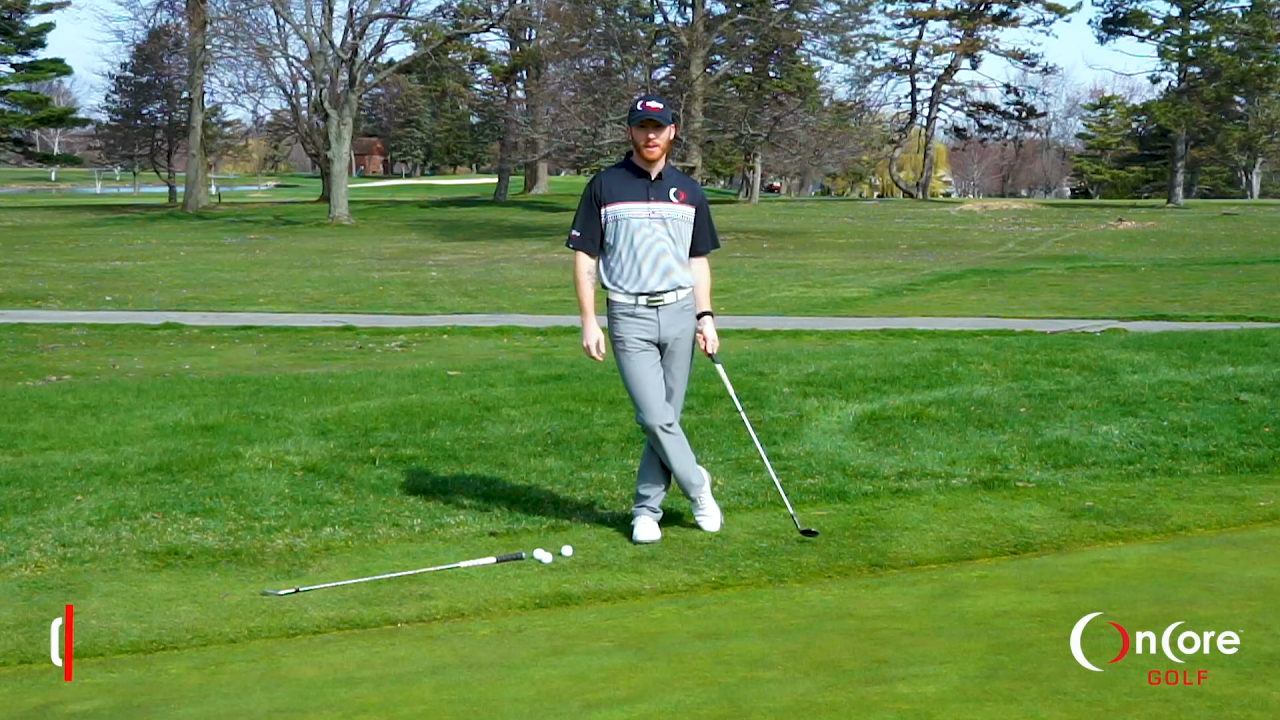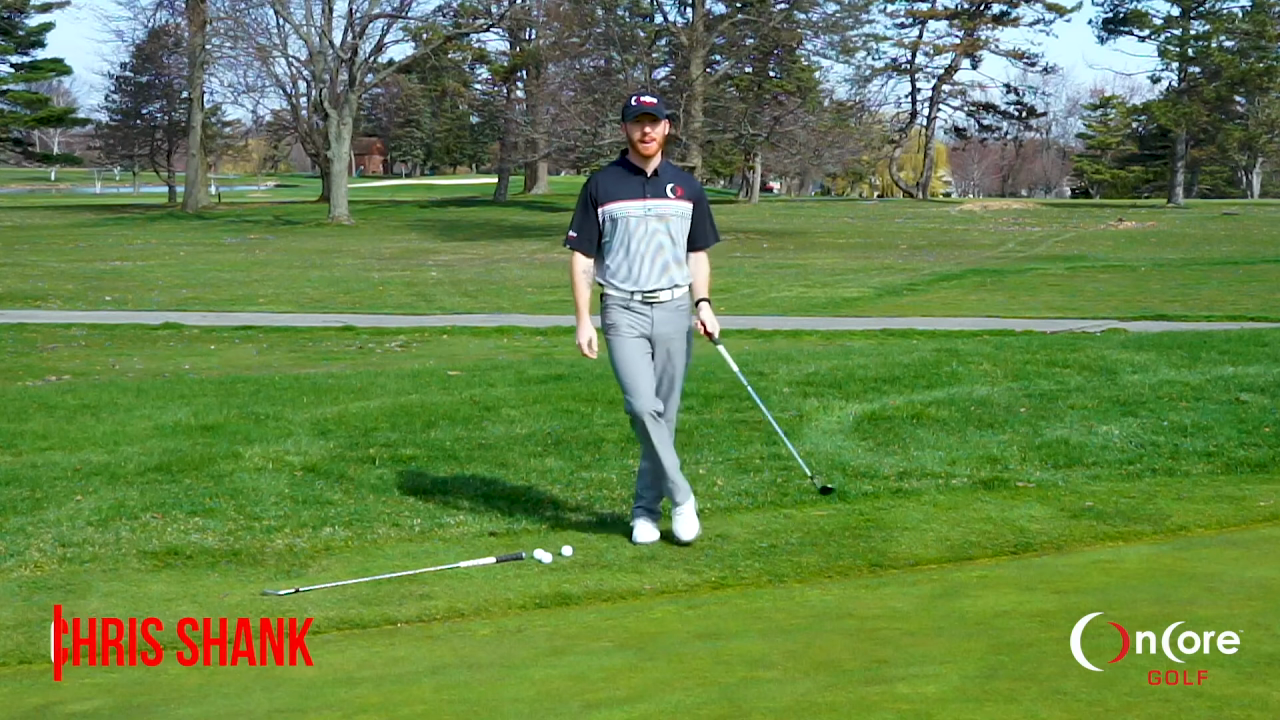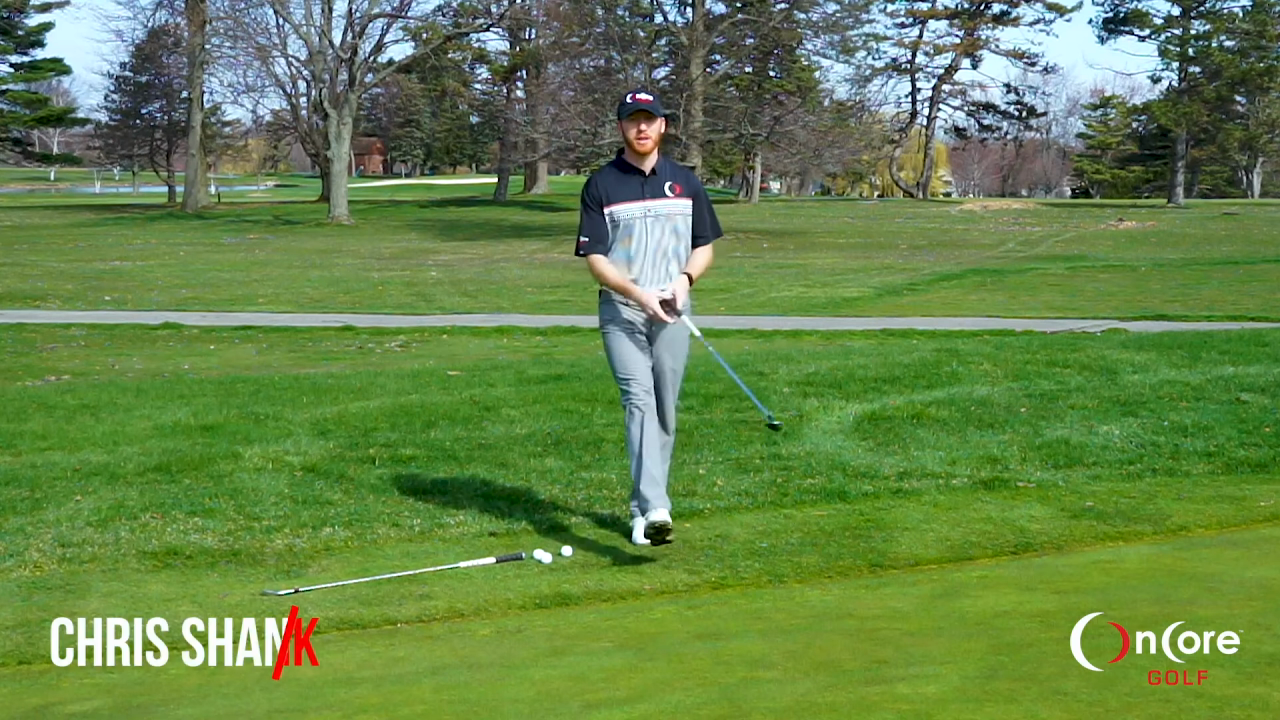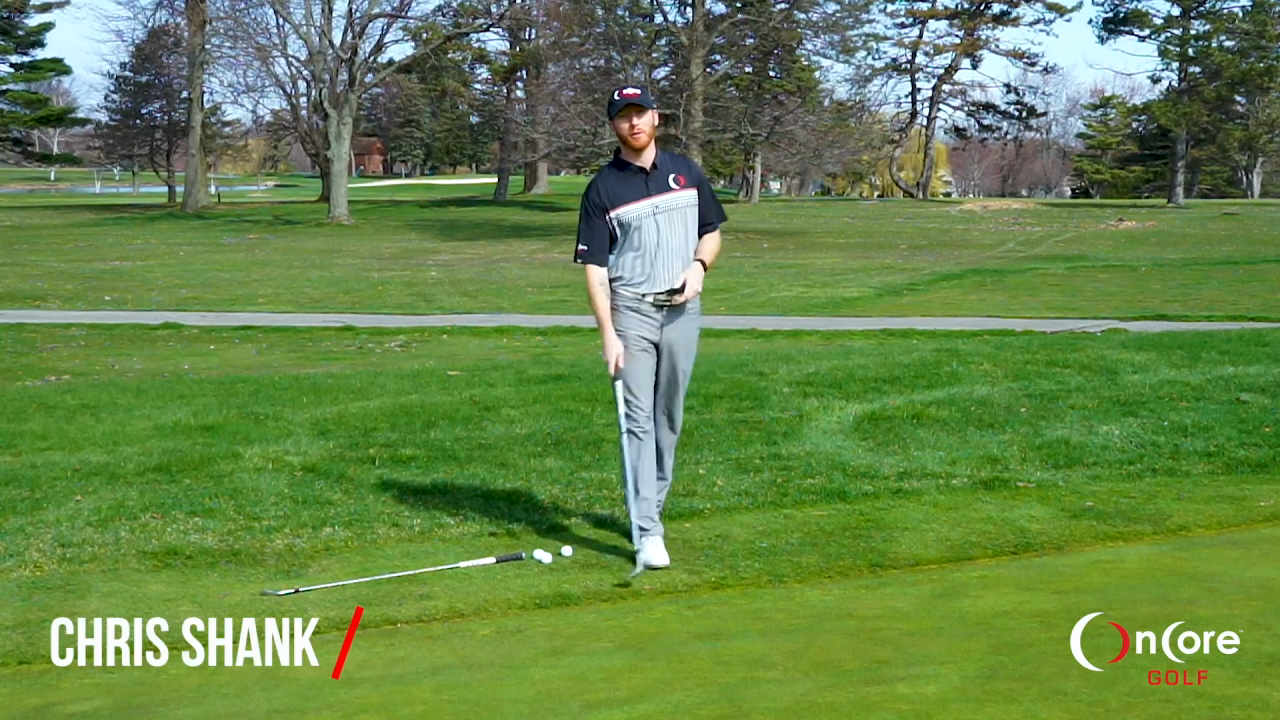
dt=0.4s
person 1, frame 1
left shoulder: (690, 191)
right shoulder: (604, 186)
left elbow: (698, 259)
right elbow: (585, 257)
left wrist: (705, 317)
right wrist: (589, 322)
left hip: (678, 313)
right hip: (629, 317)
left knee: (667, 416)
right knee: (655, 417)
left ankle: (646, 509)
right ankle: (696, 484)
person 1, frame 2
left shoulder: (687, 186)
right shoulder: (601, 185)
left elbow: (698, 253)
right elbow: (581, 256)
left wrist: (703, 303)
right wrist: (583, 319)
left hip: (674, 311)
right hip: (622, 311)
left knee: (664, 416)
right knee: (642, 405)
left ankle: (647, 509)
right ankle: (680, 496)
person 1, frame 3
left shoulder: (685, 182)
right shoulder: (600, 185)
left elbow: (704, 247)
right elbow: (595, 259)
left wrist: (684, 278)
right wrist: (637, 293)
left hip: (672, 312)
right hip: (621, 310)
left knee: (662, 416)
right knee: (638, 402)
left ankle: (643, 507)
right ankle: (655, 509)
person 1, frame 4
left shoulder: (687, 171)
right shoulder: (602, 189)
left elbow: (713, 231)
right elbow: (593, 267)
left wrist: (698, 267)
right wrist: (607, 334)
left hip: (682, 312)
right hip: (631, 313)
left knee: (667, 420)
right knee: (636, 422)
left ankle: (649, 507)
right ankle: (648, 532)
